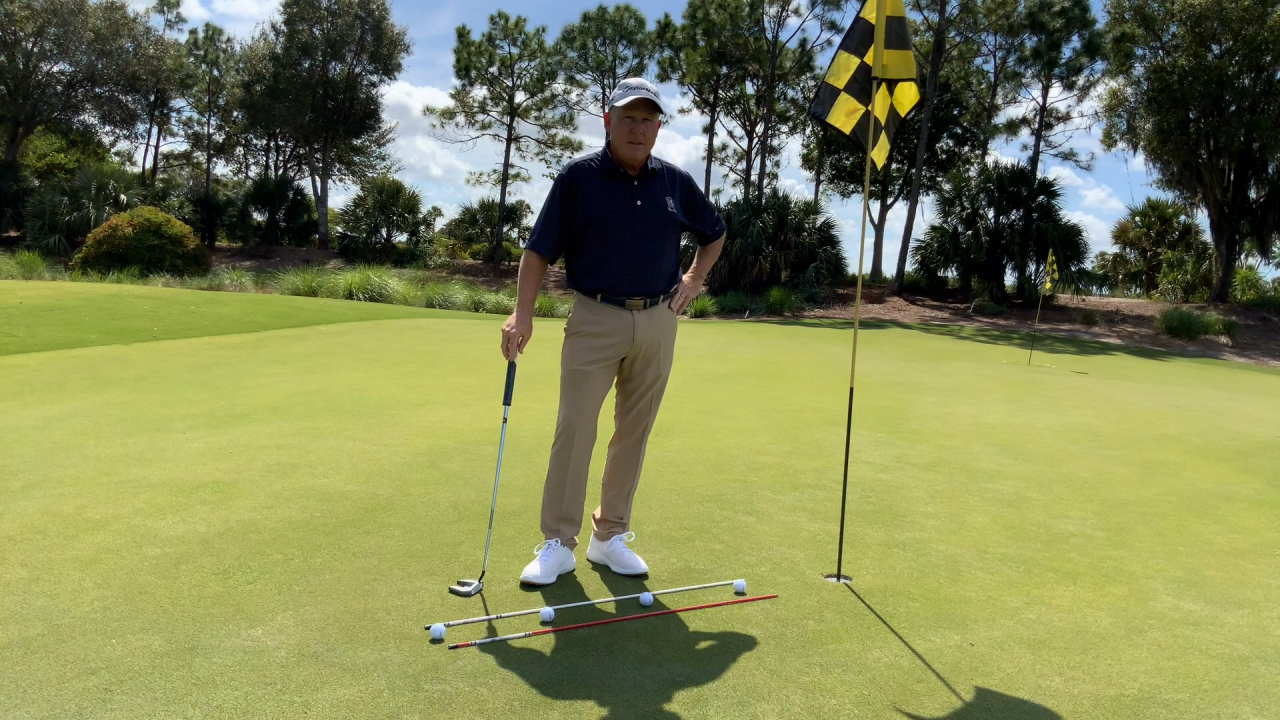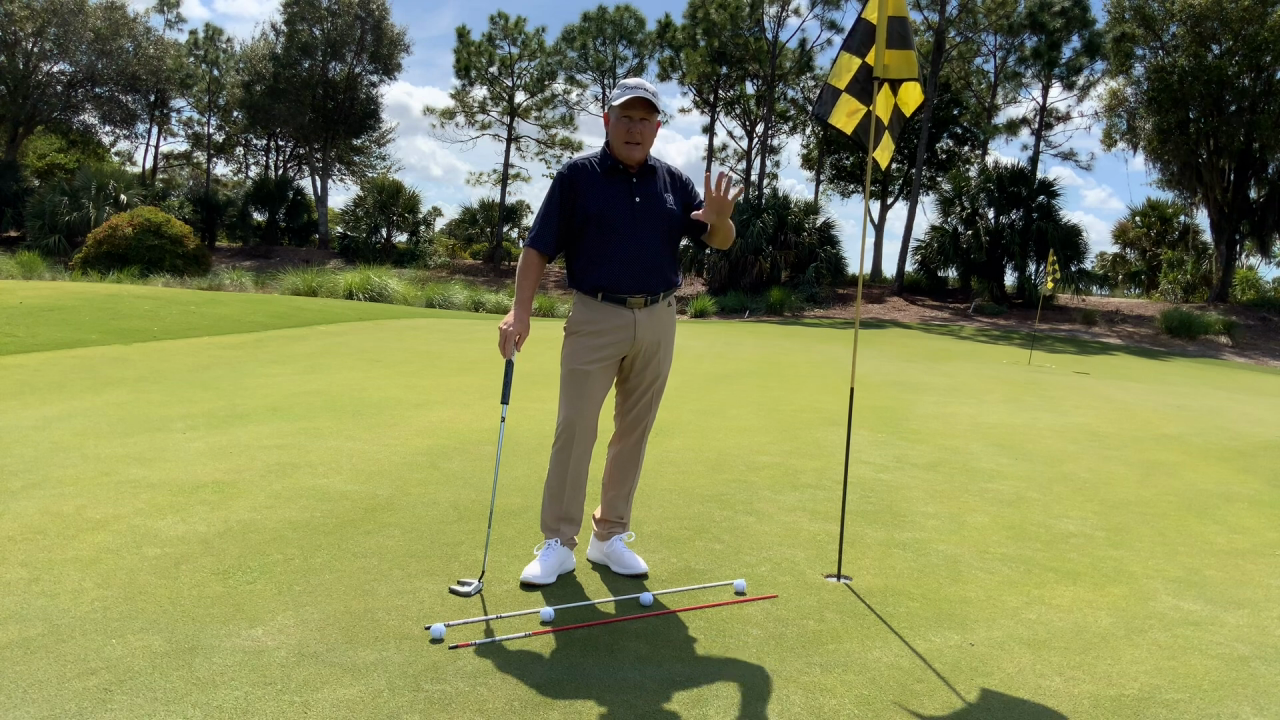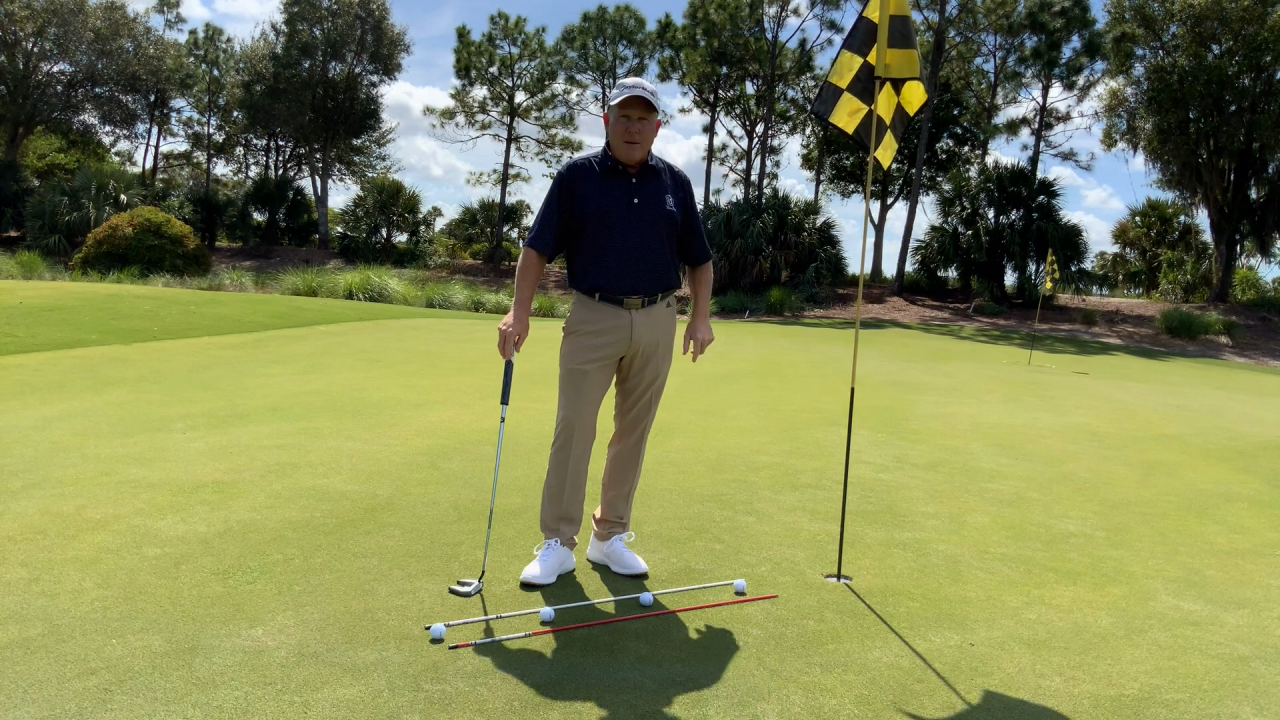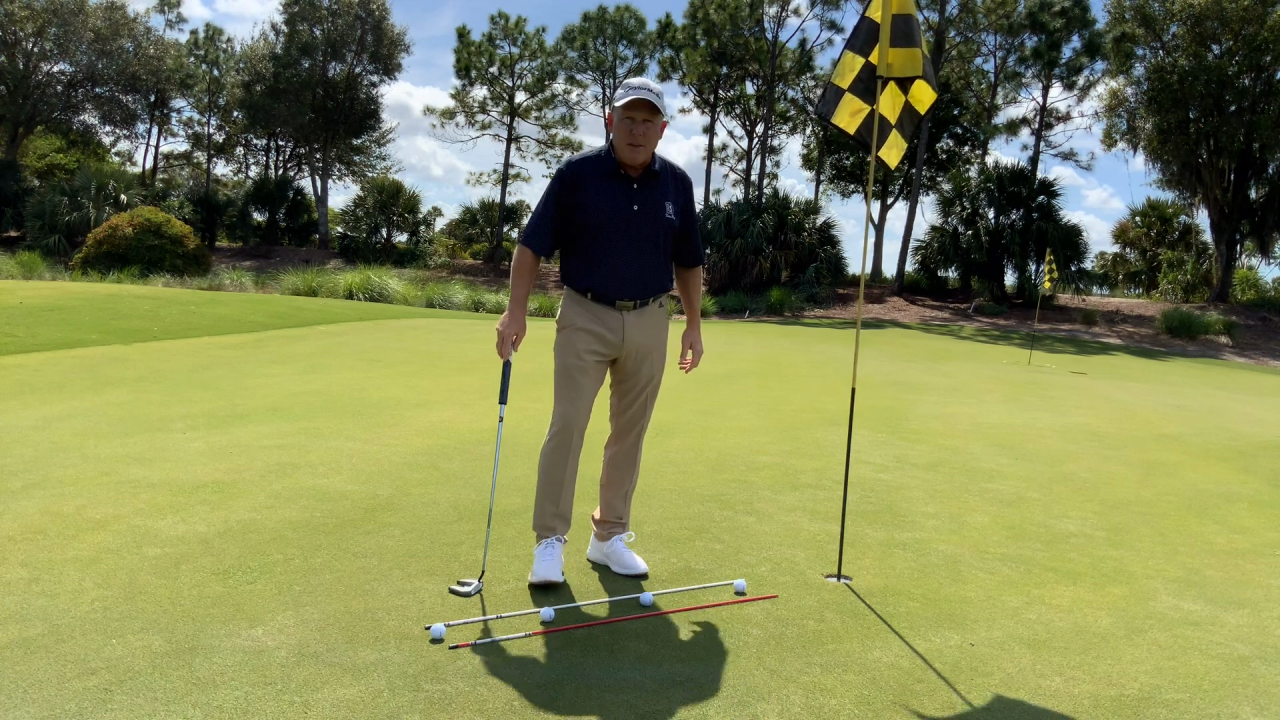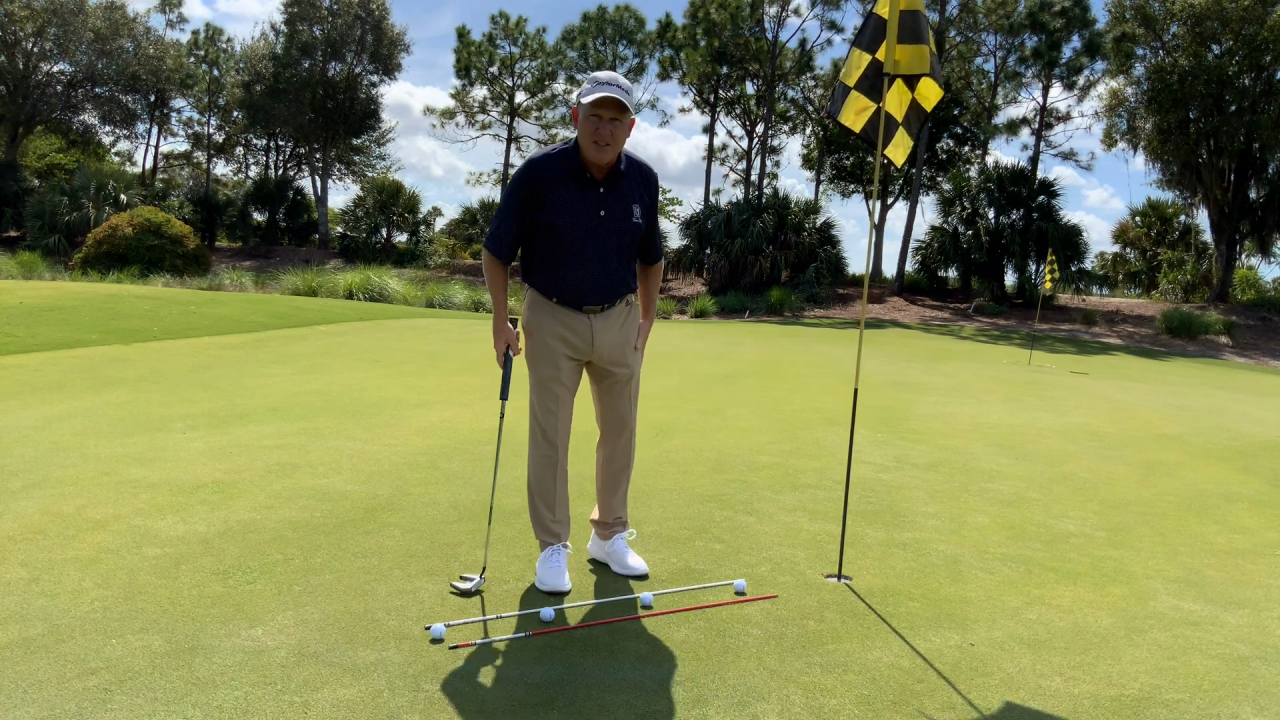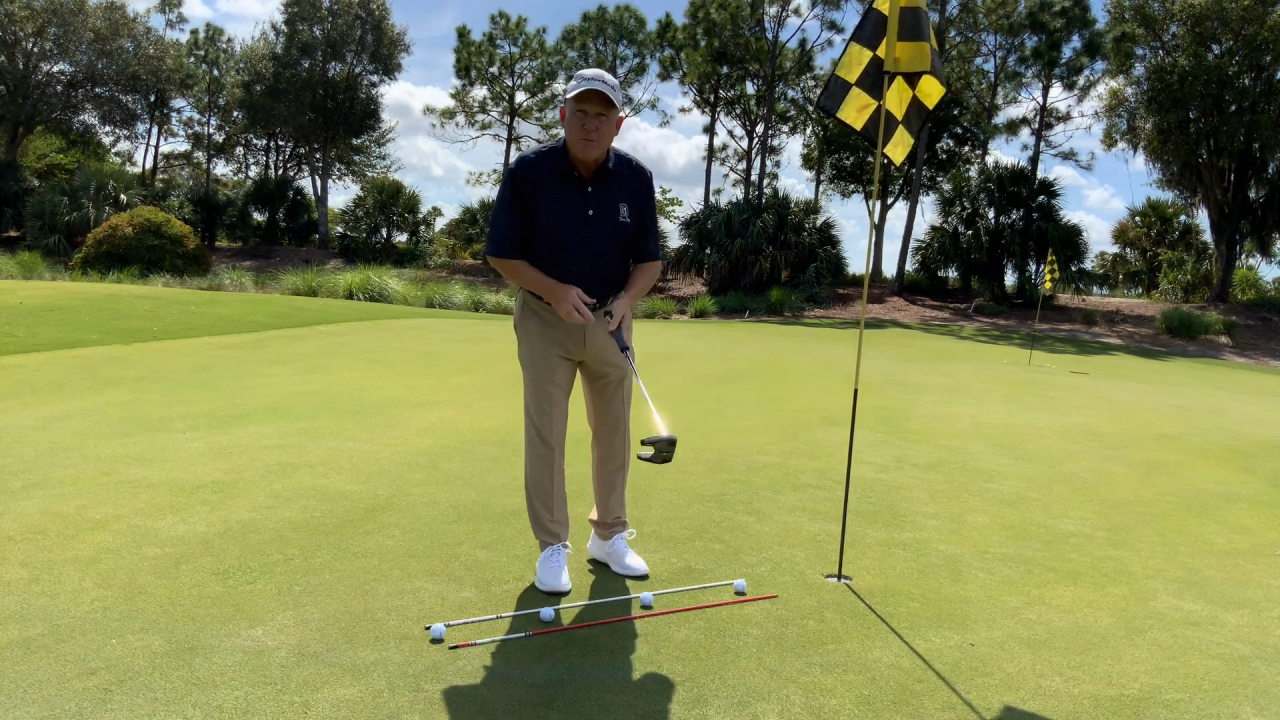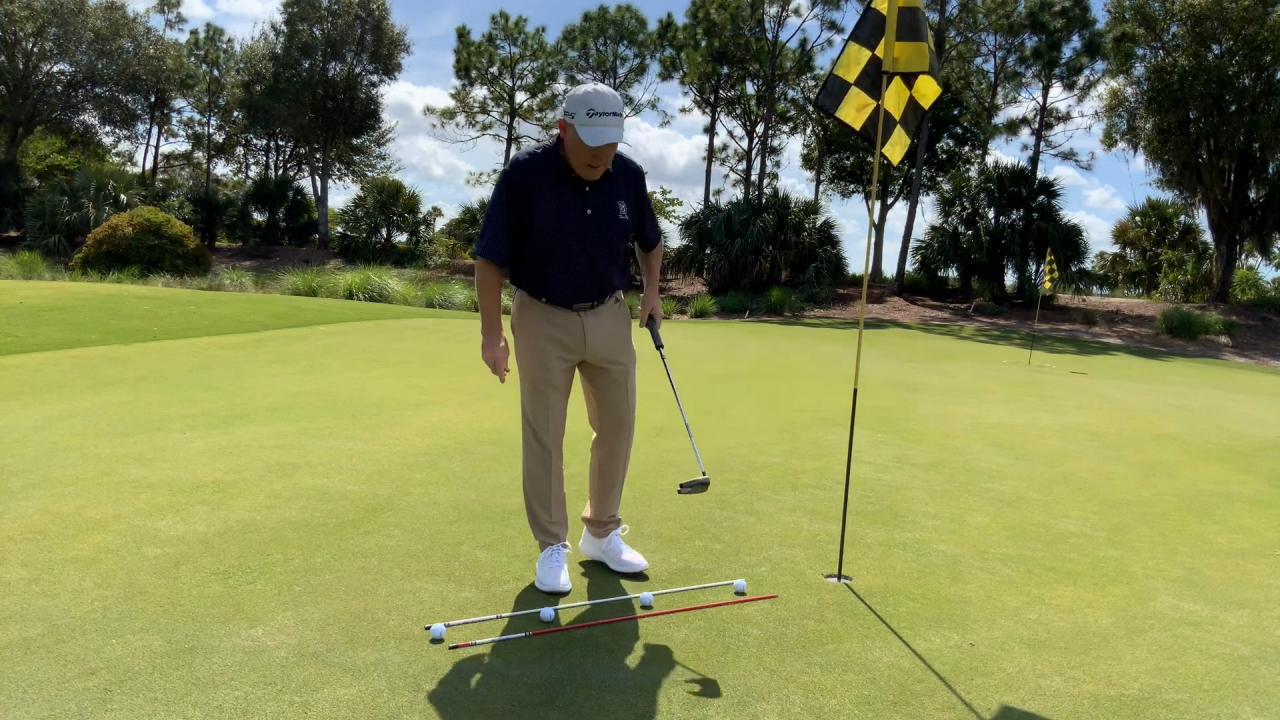
dt=0.7s
person 1, frame 1
left shoulder: (676, 181)
right shoulder: (577, 176)
left elbow: (714, 232)
right elbow: (539, 250)
left wrist: (695, 279)
right wrist: (522, 313)
left hip: (657, 321)
right hip: (596, 319)
left knee: (634, 432)
right knee: (575, 428)
left ankle: (610, 535)
right ankle: (558, 543)
person 1, frame 2
left shoulder: (673, 180)
right shoulder: (577, 175)
left elbow: (721, 241)
right elbow: (537, 247)
left wrist: (719, 215)
right wrist: (520, 311)
left hip: (657, 320)
right hip: (596, 317)
left knee: (633, 432)
right knee: (574, 429)
left ankle: (610, 535)
right ankle: (558, 542)
person 1, frame 3
left shoulder: (675, 182)
right shoulder: (576, 176)
left elbow: (698, 257)
right elbow: (537, 247)
left wrist: (701, 316)
right wrist: (519, 312)
left hip: (656, 321)
right hip: (593, 318)
left knee: (632, 432)
right knee: (573, 429)
left ankle: (610, 535)
right ankle: (557, 543)
person 1, frame 4
left shoulder: (676, 182)
right shoulder: (576, 174)
left elbow: (689, 261)
right elbow: (531, 245)
left wrist: (693, 326)
right wrist: (515, 311)
left hip: (649, 321)
right hip: (586, 317)
left knee: (629, 433)
right knee: (567, 426)
left ankle: (610, 536)
right ankle: (550, 540)
person 1, frame 5
left shoulder: (643, 179)
right shoulder: (537, 174)
left elbow: (651, 255)
right elbow: (496, 250)
left wrist: (647, 316)
right wrist: (500, 316)
left hip: (617, 320)
right hip: (552, 320)
left knee: (620, 432)
right knee: (550, 435)
left ankle: (609, 535)
right ankle: (552, 547)
person 1, frame 6
left shoulder: (636, 178)
right shoulder: (527, 171)
left elbow: (649, 258)
right elbow: (501, 254)
left wrist: (627, 299)
right wrist: (553, 290)
left hip: (609, 320)
right hip: (545, 319)
left knee: (613, 431)
right knee: (545, 435)
left ankle: (609, 535)
right ankle: (552, 547)
person 1, frame 7
left shoulder: (628, 175)
right shoulder: (523, 174)
left elbow: (649, 238)
right elbow: (490, 258)
left wrist: (652, 291)
right wrist: (492, 333)
left hip: (609, 317)
right hip: (543, 319)
left knee: (617, 426)
right knee: (544, 437)
left ankle: (602, 532)
right ankle: (551, 547)
